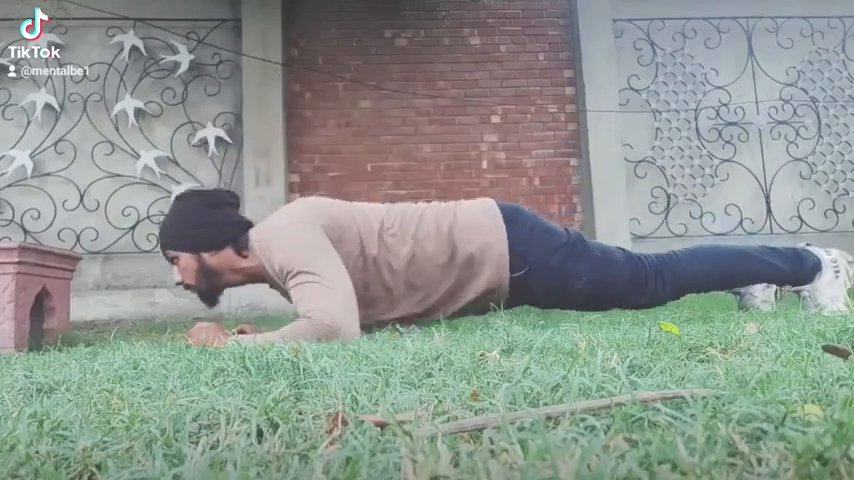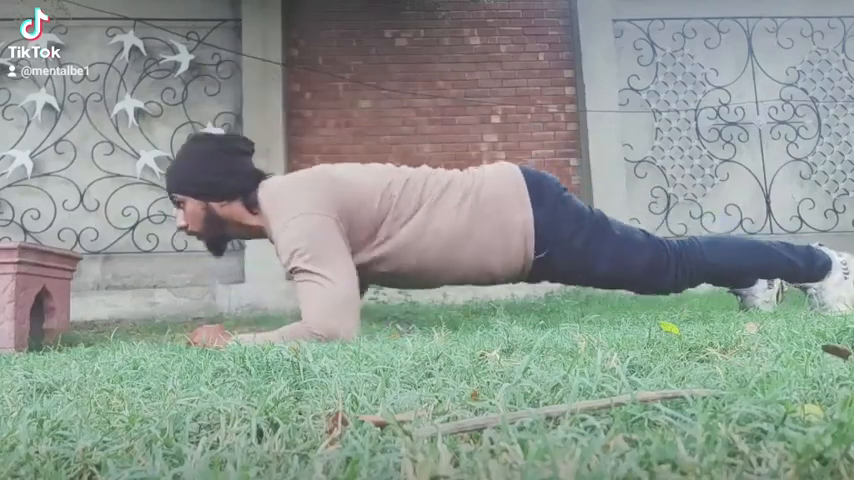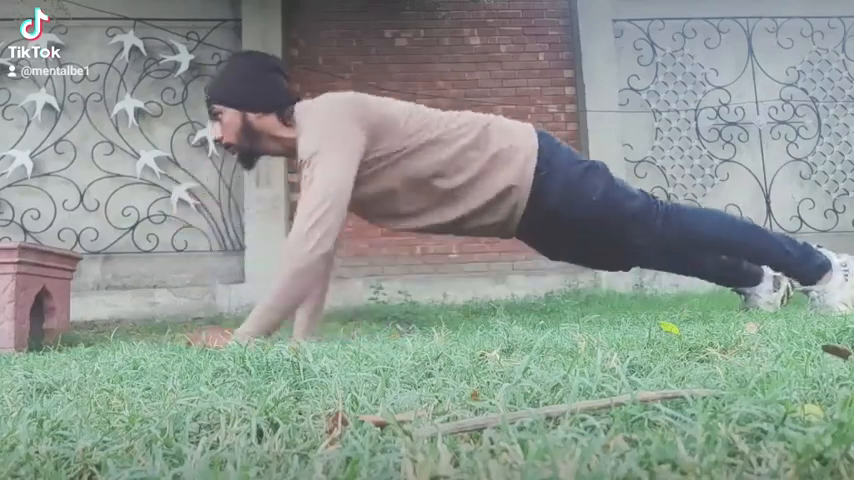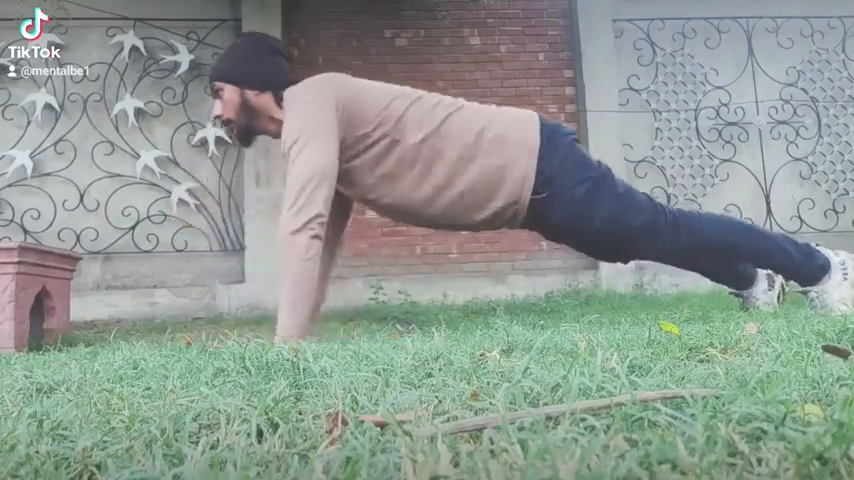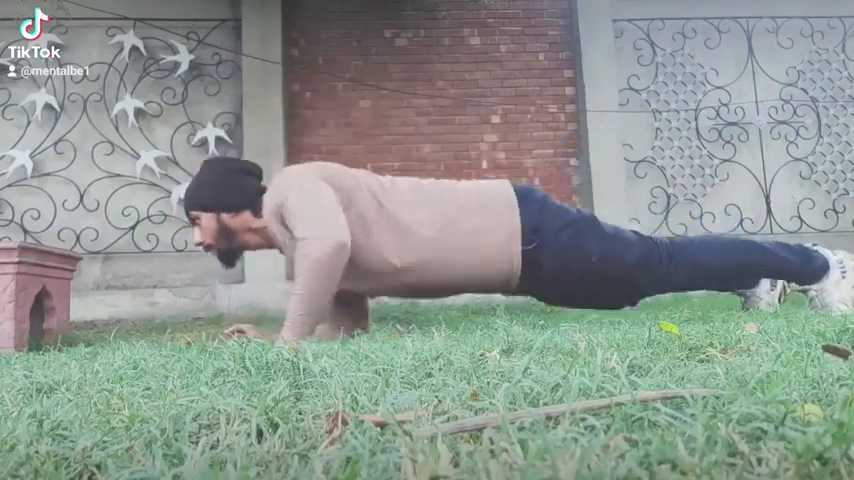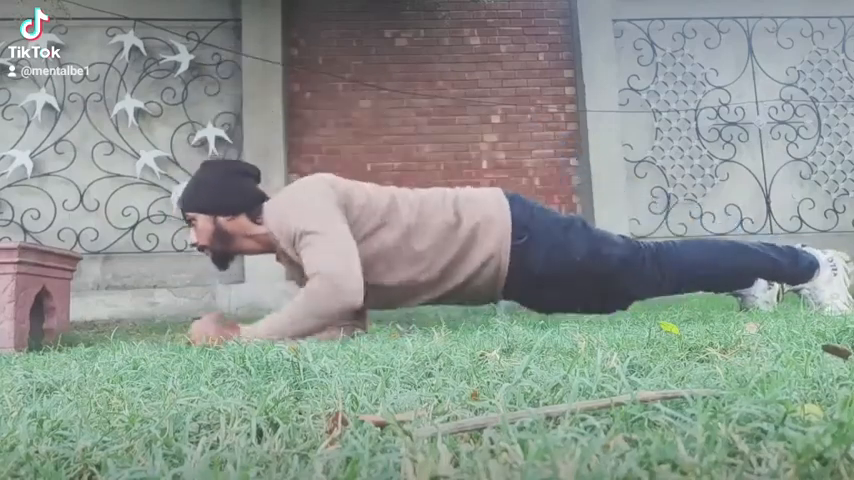
dt=0.4s
person 1, frame 1
left shoulder: (286, 237)
right shoulder: (283, 242)
left elbow: (338, 327)
right elbow: (345, 318)
left wrist: (238, 346)
right wrist: (254, 341)
left hip: (506, 251)
right hip: (495, 258)
left knee: (651, 279)
right knee: (638, 279)
right ankle: (758, 277)
person 1, frame 2
left shoulder: (295, 217)
right shoulder: (291, 190)
left elbow: (333, 328)
right elbow: (347, 291)
left wrist: (236, 343)
left hip: (531, 222)
right hip: (508, 208)
left knee: (668, 262)
right knee: (650, 264)
right ankle: (752, 283)
person 1, frame 3
left shoulder: (327, 119)
right shoulder: (311, 147)
left elbow: (312, 243)
right elbow: (317, 249)
left wrist: (247, 336)
right wrist: (300, 339)
left hip: (533, 171)
right hip: (520, 202)
left knee: (663, 229)
right knee: (631, 250)
right ankle: (758, 282)
person 1, frame 4
left shoulder: (309, 103)
right shoulder: (317, 138)
left elbow: (304, 229)
right elbow: (327, 235)
left wrist: (289, 343)
right wrist: (298, 320)
left hip: (532, 166)
right hip: (523, 183)
left knee: (665, 230)
right knee: (644, 238)
right ankle: (755, 282)
person 1, frame 5
left shoulder: (292, 190)
right shoulder: (294, 245)
left elbow: (333, 240)
right elbow: (348, 325)
left wrist: (289, 342)
right wrist: (275, 342)
left hip: (520, 231)
right hip: (509, 254)
left knee: (661, 261)
right knee: (641, 275)
right ankle: (756, 279)
person 1, frame 6
left shoulder: (300, 206)
right shoulder: (290, 238)
left elbow: (345, 291)
right elbow: (348, 319)
left wrist: (247, 338)
right wrist: (271, 333)
left hip: (509, 237)
right hip: (500, 263)
left knee: (652, 266)
right knee: (624, 287)
right ankle: (754, 278)
